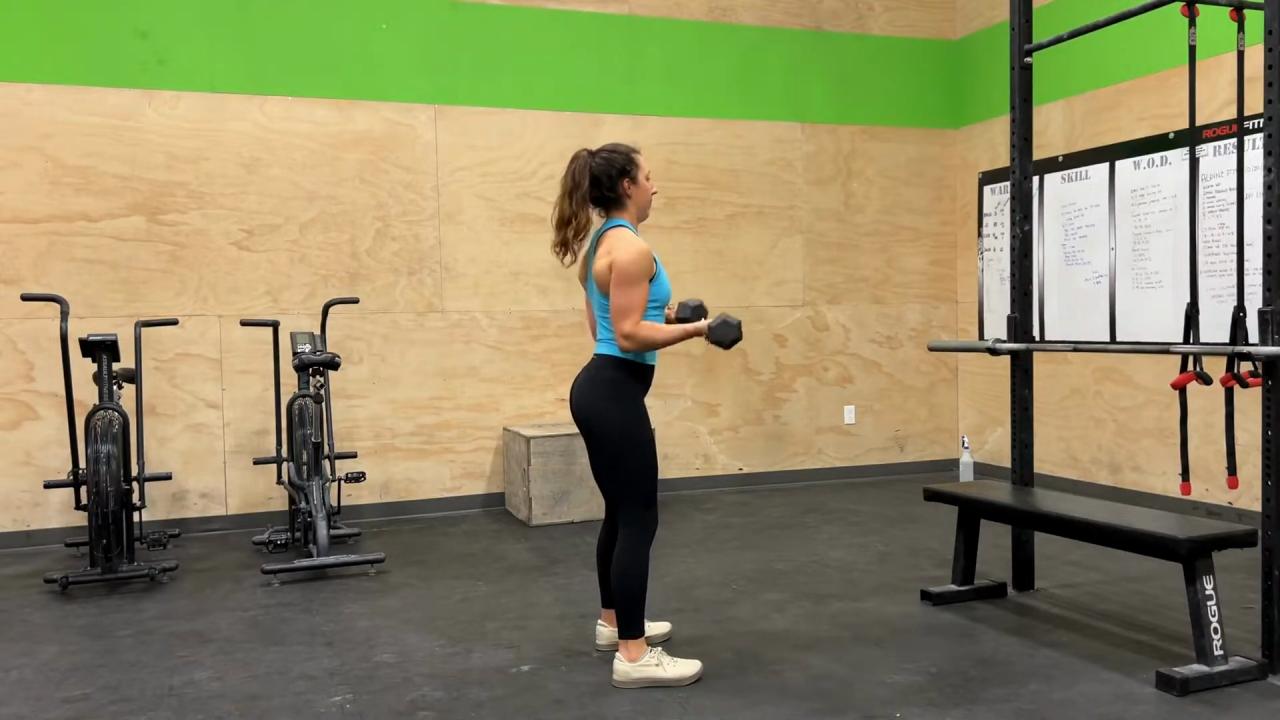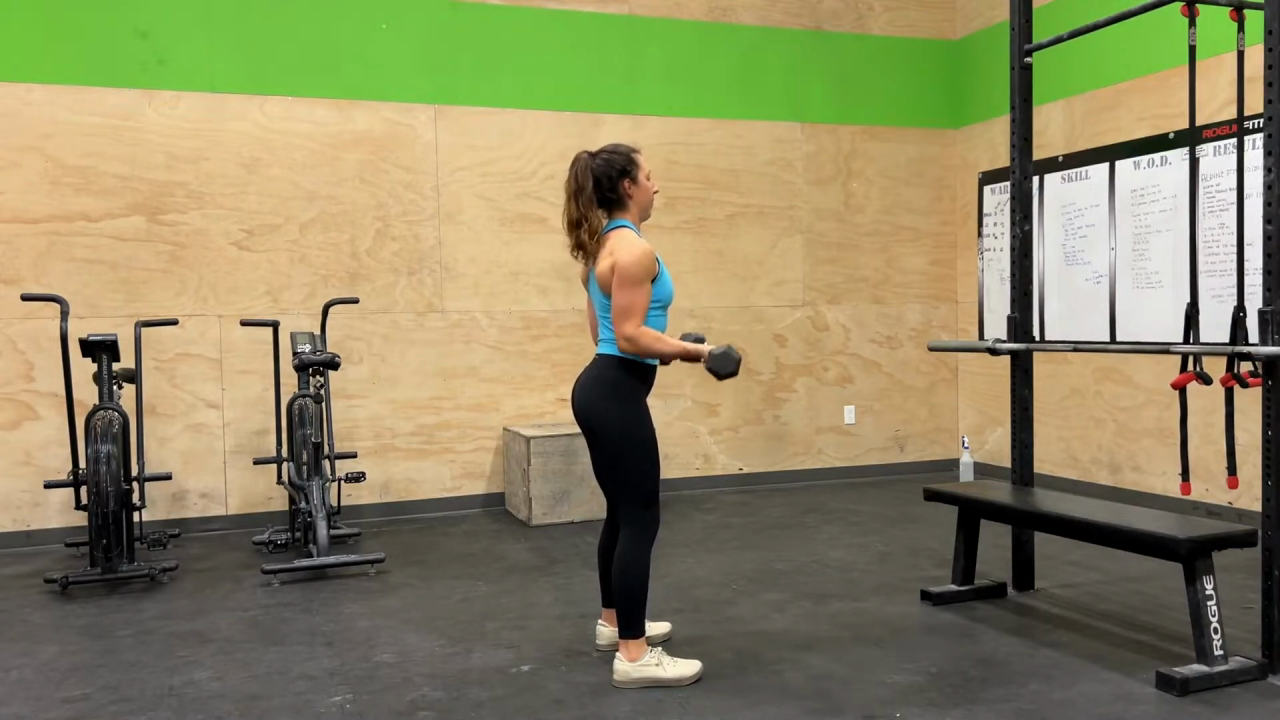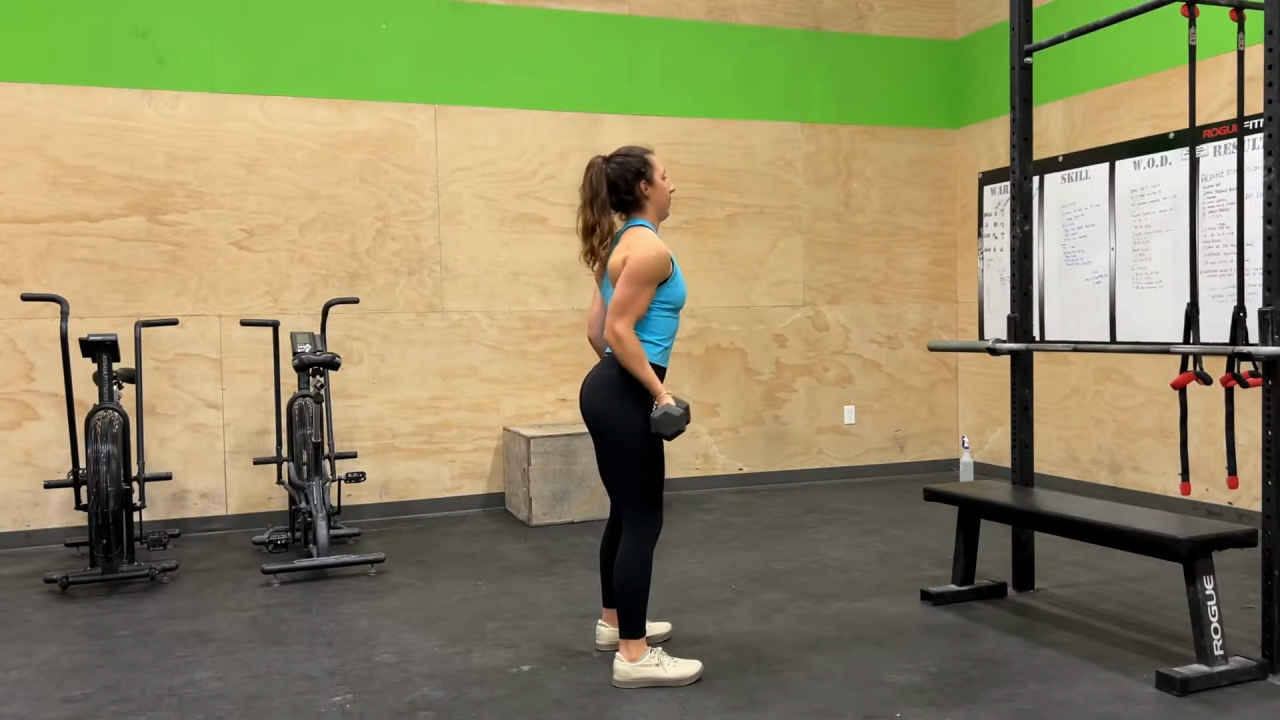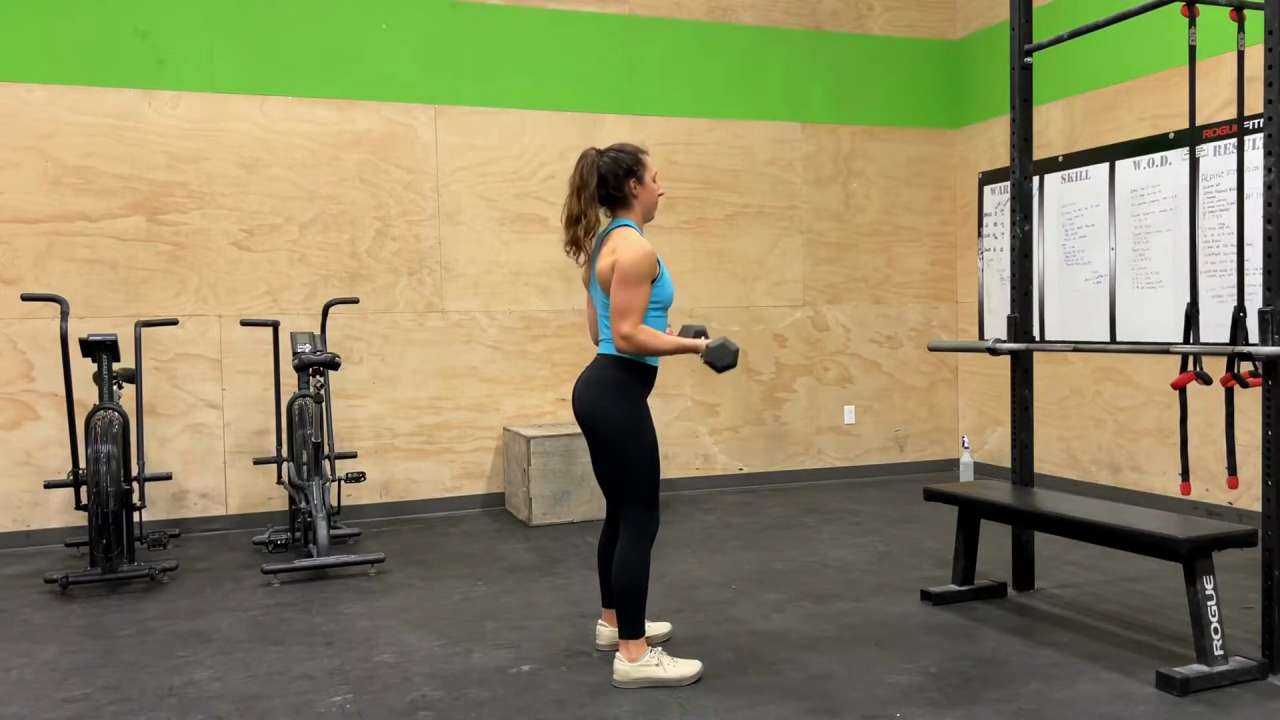
dt=0.4s
person 1, frame 1
left shoulder: (601, 243)
right shoulder: (630, 247)
right elbow: (629, 335)
left wrist: (668, 318)
right wrist: (696, 329)
left hip: (598, 387)
right hip: (615, 394)
left knee: (620, 513)
right knee: (638, 521)
left ankle: (613, 622)
right ankle: (633, 656)
person 1, frame 2
left shoulder: (603, 244)
right shoulder: (632, 248)
right elbow: (630, 336)
left wrist: (669, 344)
right wrist: (693, 350)
left hip: (600, 387)
right hip: (617, 394)
left knee: (622, 513)
right knee: (640, 520)
left ankle: (613, 621)
right ankle: (633, 656)
person 1, frame 3
left shoulder: (621, 244)
right shoulder: (649, 247)
right elbow: (620, 332)
right wrist: (659, 391)
left hip: (607, 389)
right hip: (624, 396)
left knee: (625, 514)
right knee: (642, 521)
left ankle: (614, 621)
right ankle: (633, 655)
person 1, frame 4
left shoulder: (604, 243)
right shoulder: (633, 247)
right elbow: (627, 334)
left wrist: (669, 338)
right wrist: (693, 345)
left hip: (601, 387)
right hip: (618, 394)
left knee: (621, 513)
right knee: (639, 520)
left ankle: (613, 622)
right ankle: (634, 655)
